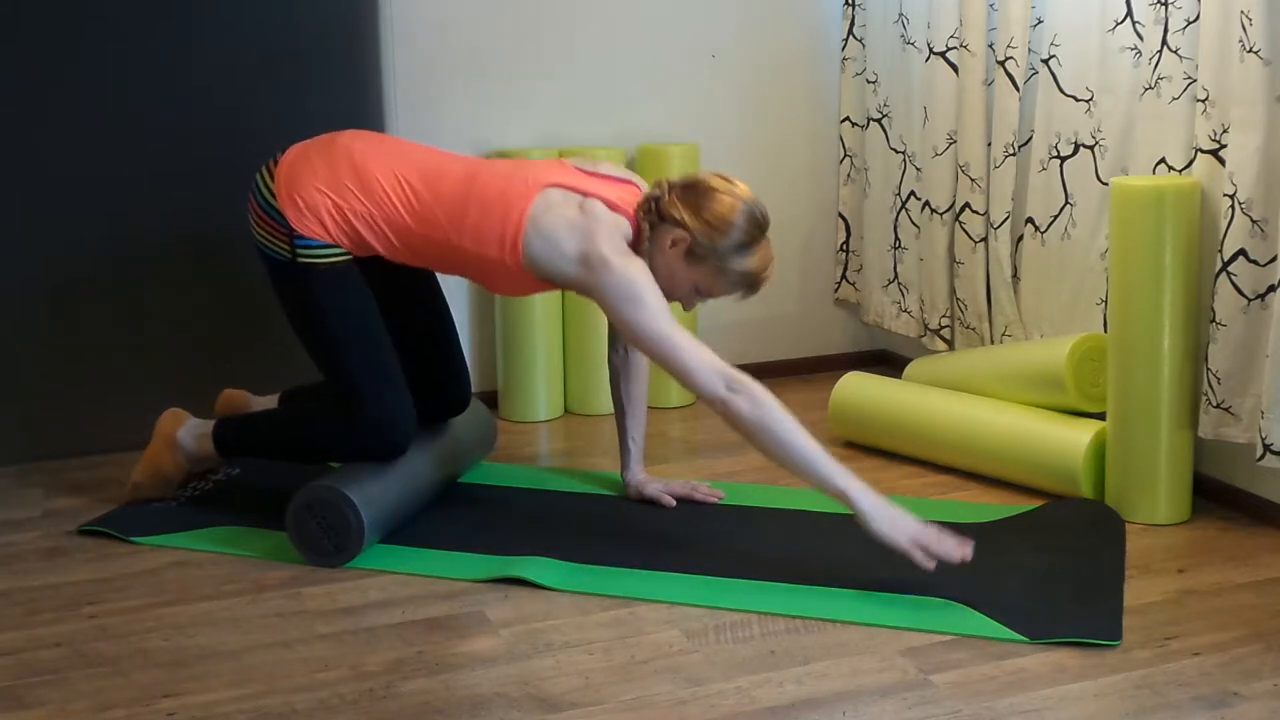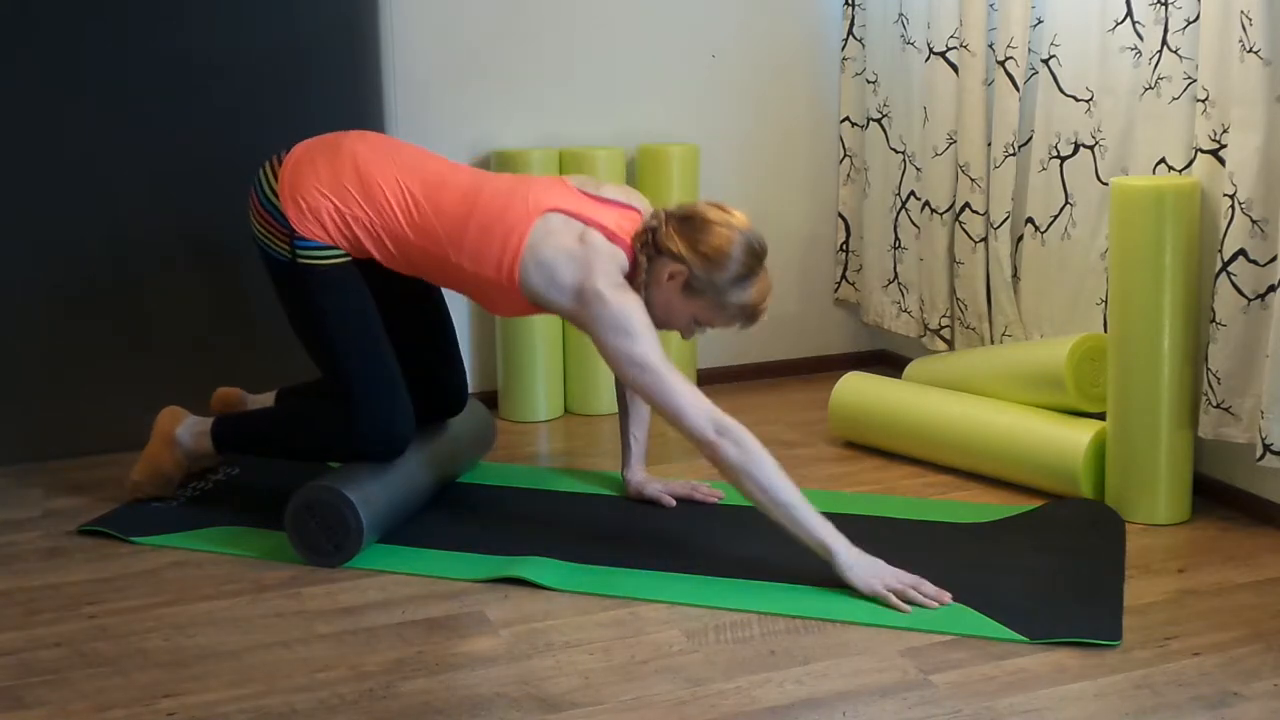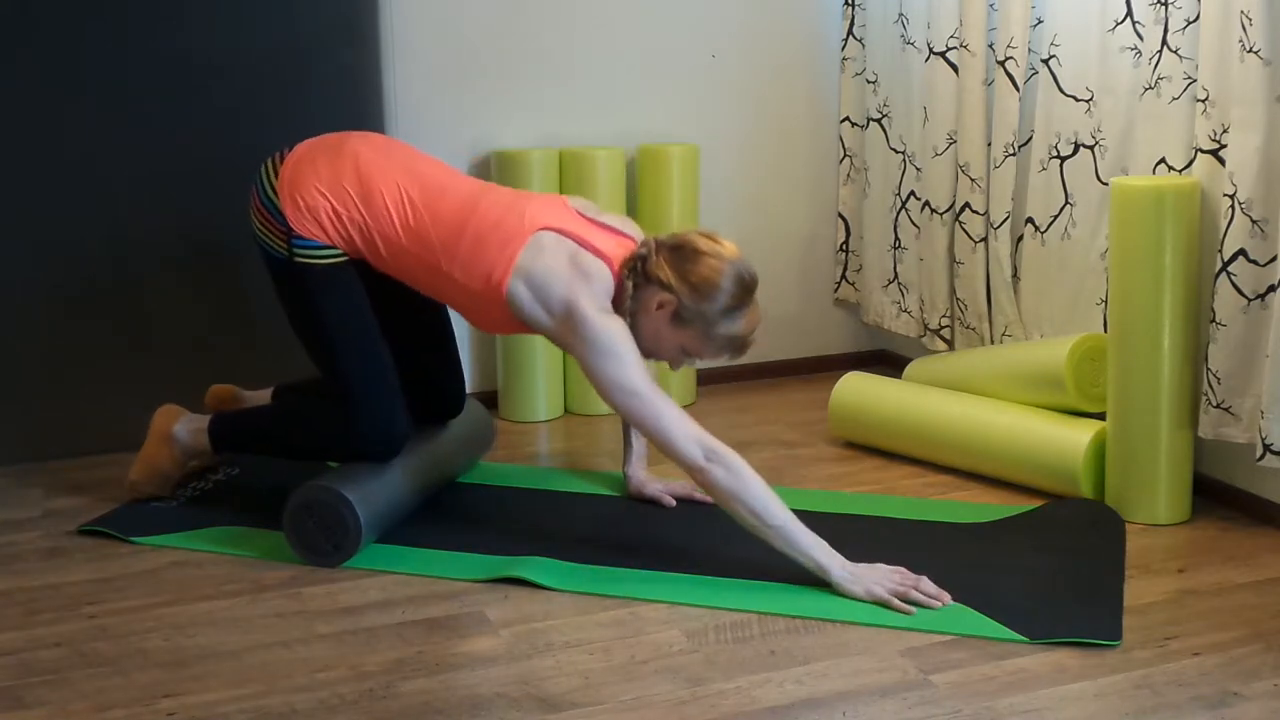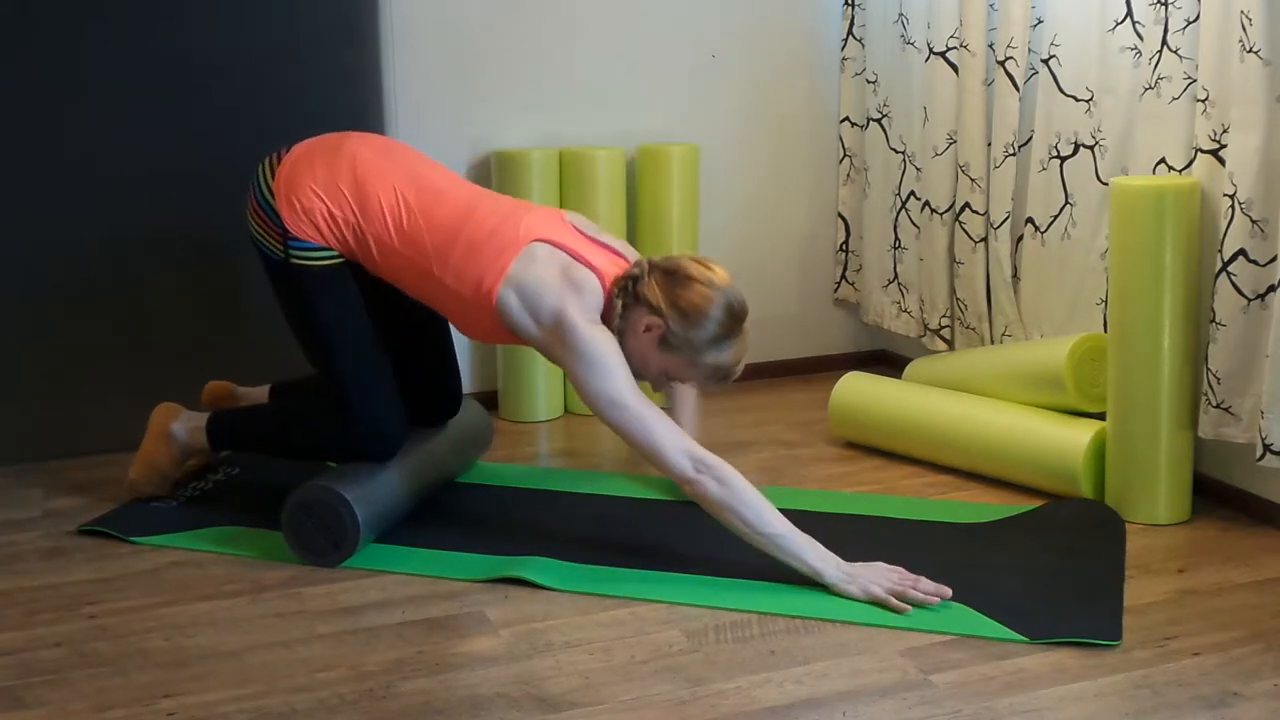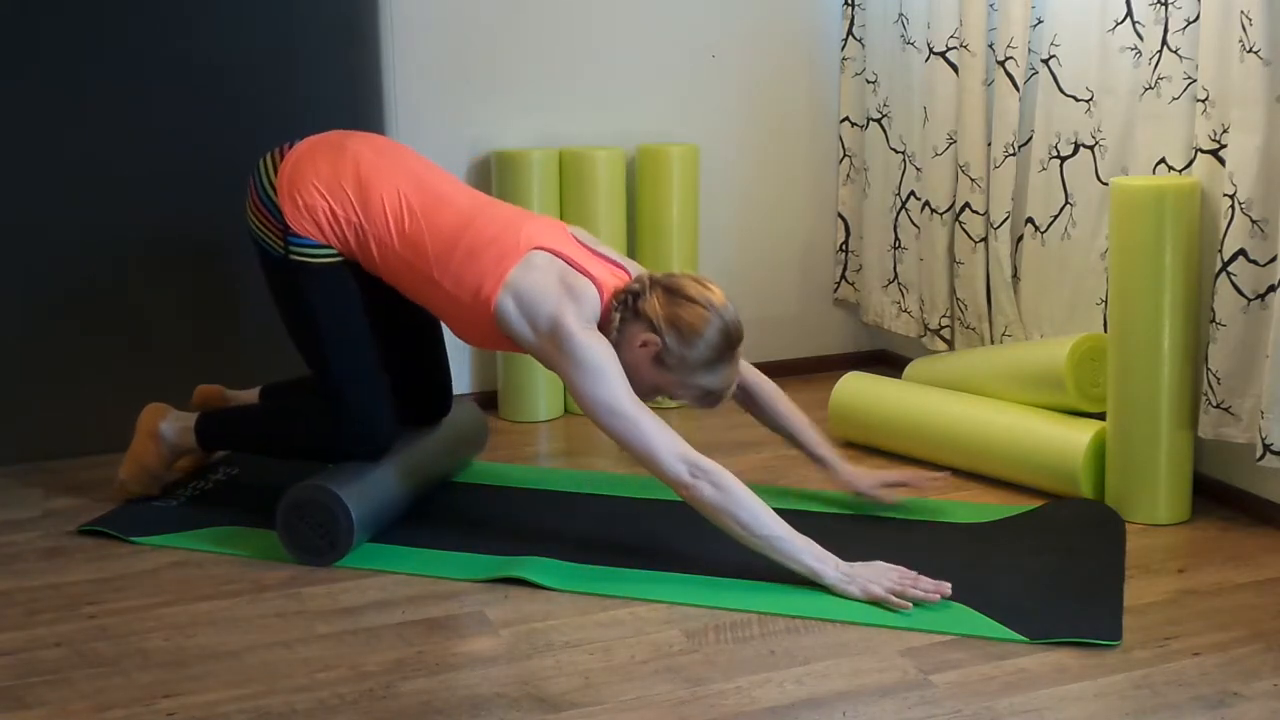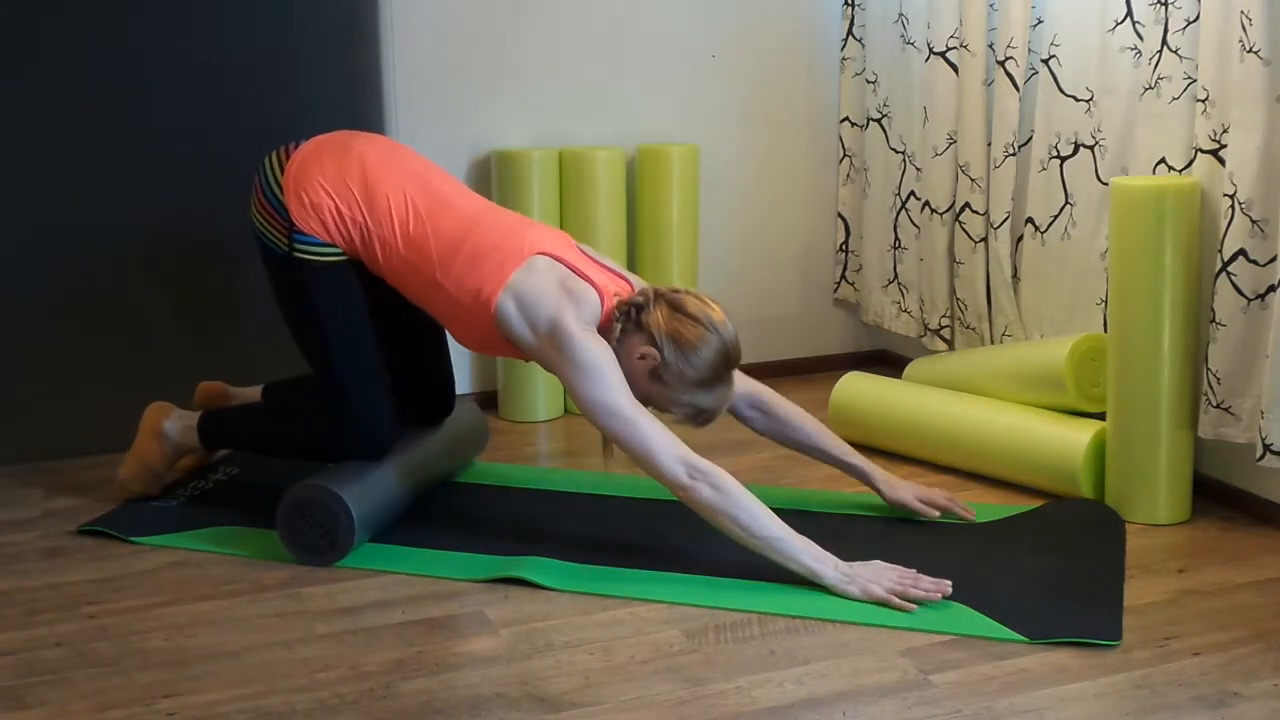
dt=0.2s
person 1, frame 1
left shoulder: (634, 201)
right shoulder: (604, 252)
left elbow: (627, 338)
right elbow: (727, 389)
left wrist: (634, 471)
right wrist: (866, 501)
left hip: (358, 180)
right hip: (305, 206)
left knee: (443, 399)
right knee: (383, 428)
left ankle: (256, 408)
right ankle: (197, 437)
person 1, frame 2
left shoulder: (636, 216)
right shoulder: (600, 283)
left elbow: (634, 366)
right elbow: (716, 433)
left wrist: (635, 472)
right wrist: (846, 557)
left hip: (359, 176)
right hip: (306, 204)
left knee: (439, 403)
right knee: (382, 430)
left ankle: (253, 405)
right ankle: (195, 435)
person 1, frame 3
left shoulder: (632, 250)
right shoulder: (586, 308)
left elbow: (636, 354)
right elbow: (704, 458)
left wrist: (636, 465)
right wrist: (841, 570)
left hip: (363, 175)
right hip: (307, 202)
left knee: (436, 406)
right knee: (376, 430)
left ankle: (250, 402)
right ankle: (193, 431)
person 1, frame 4
left shoulder: (632, 276)
right shoulder: (575, 319)
left elbow: (699, 350)
right elbow: (695, 471)
left wrist: (681, 417)
right wrist: (838, 571)
left hip: (359, 174)
right hip: (302, 200)
left knee: (433, 405)
right knee: (373, 429)
left ankle: (246, 400)
right ankle: (192, 427)
person 1, frame 5
left shoulder: (631, 290)
right shoulder: (571, 327)
left elbow: (736, 370)
right elbow: (690, 474)
left wrist: (837, 463)
right wrist: (837, 572)
left hip: (358, 175)
right hip: (303, 200)
left knee: (421, 406)
right knee: (360, 430)
left ankle: (236, 403)
right ankle: (183, 430)
person 1, frame 6
left shoulder: (629, 304)
right shoulder: (573, 331)
left elbow: (749, 397)
right elbow: (690, 477)
left wrist: (879, 477)
right wrist: (840, 573)
left hip: (362, 176)
right hip: (308, 198)
left knee: (423, 405)
right knee: (363, 429)
left ankle: (239, 400)
right ankle: (185, 428)
